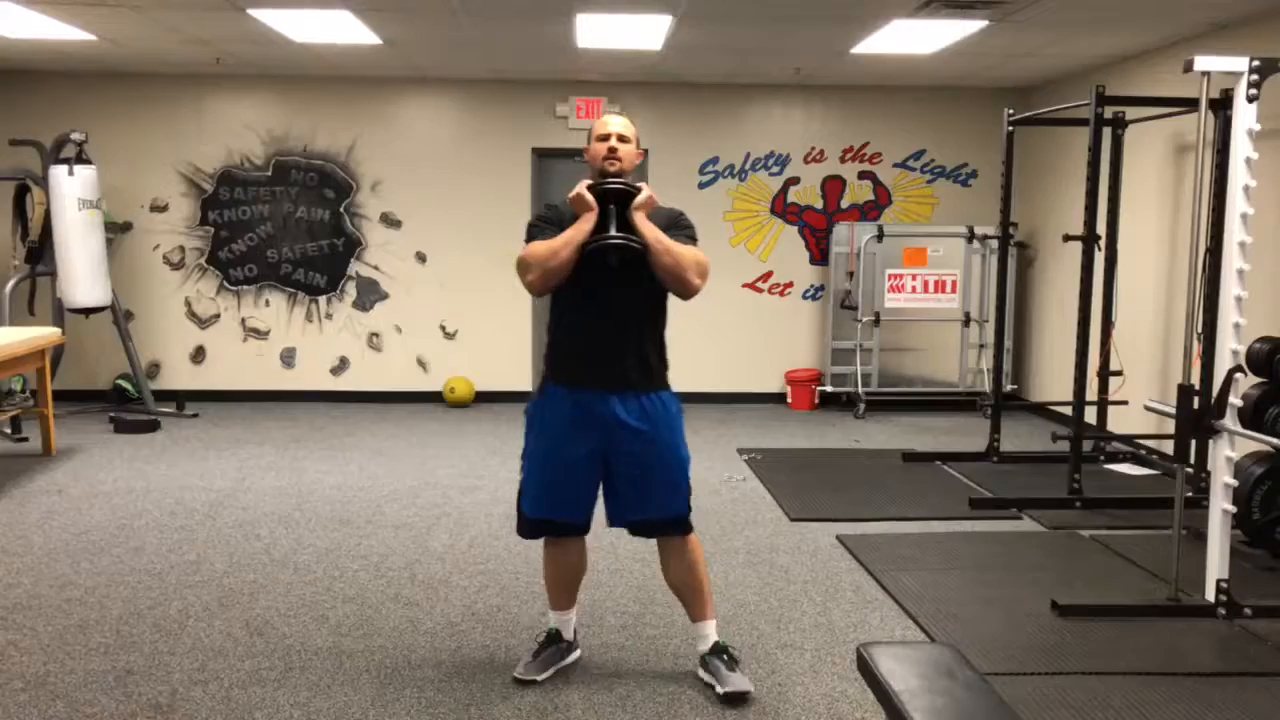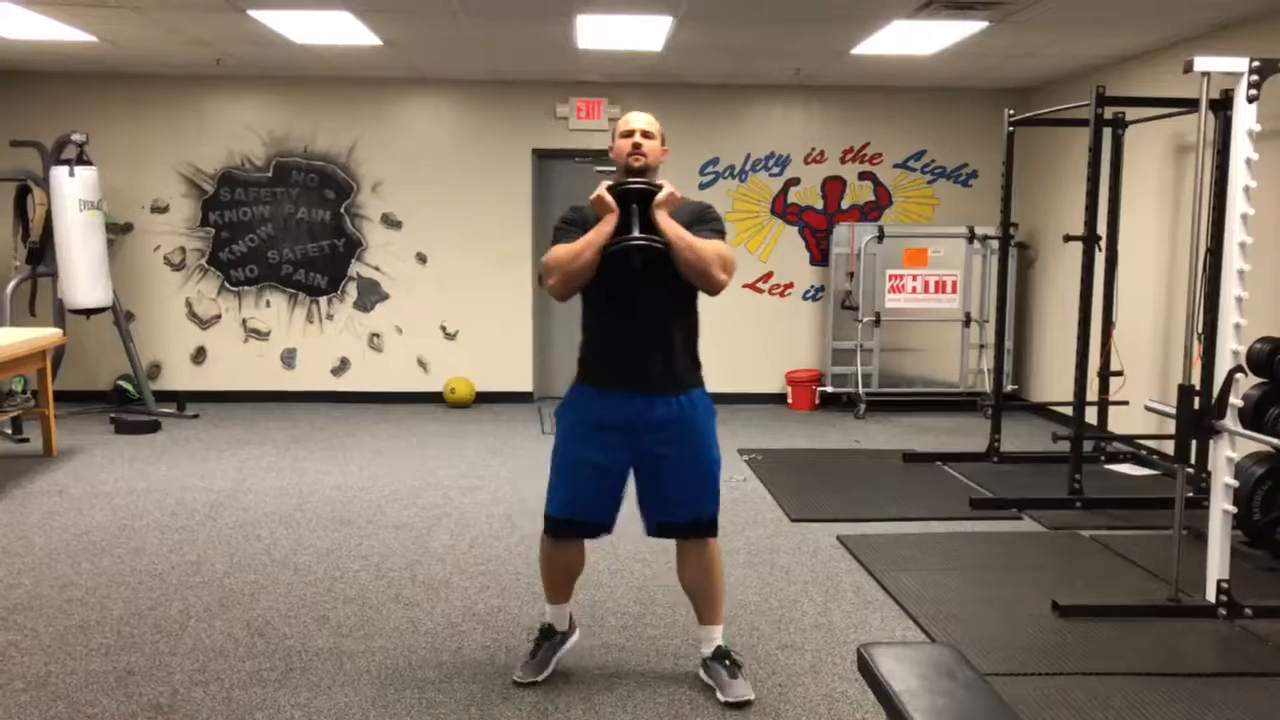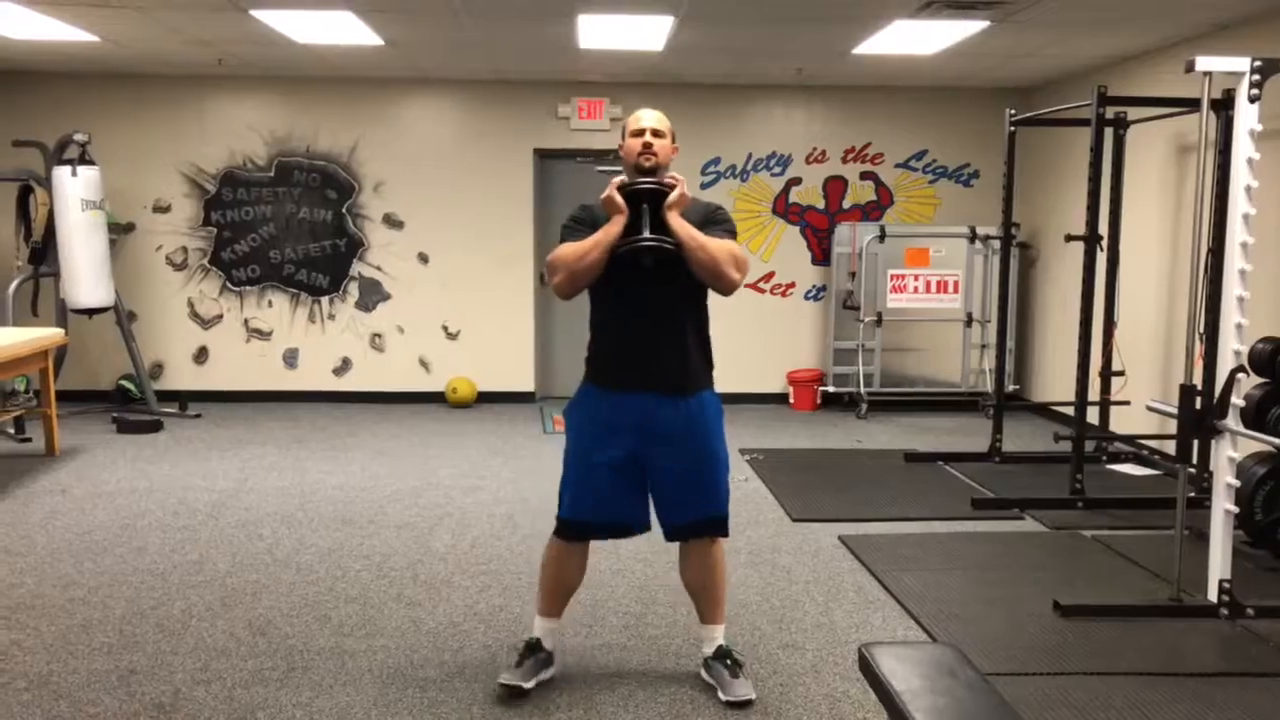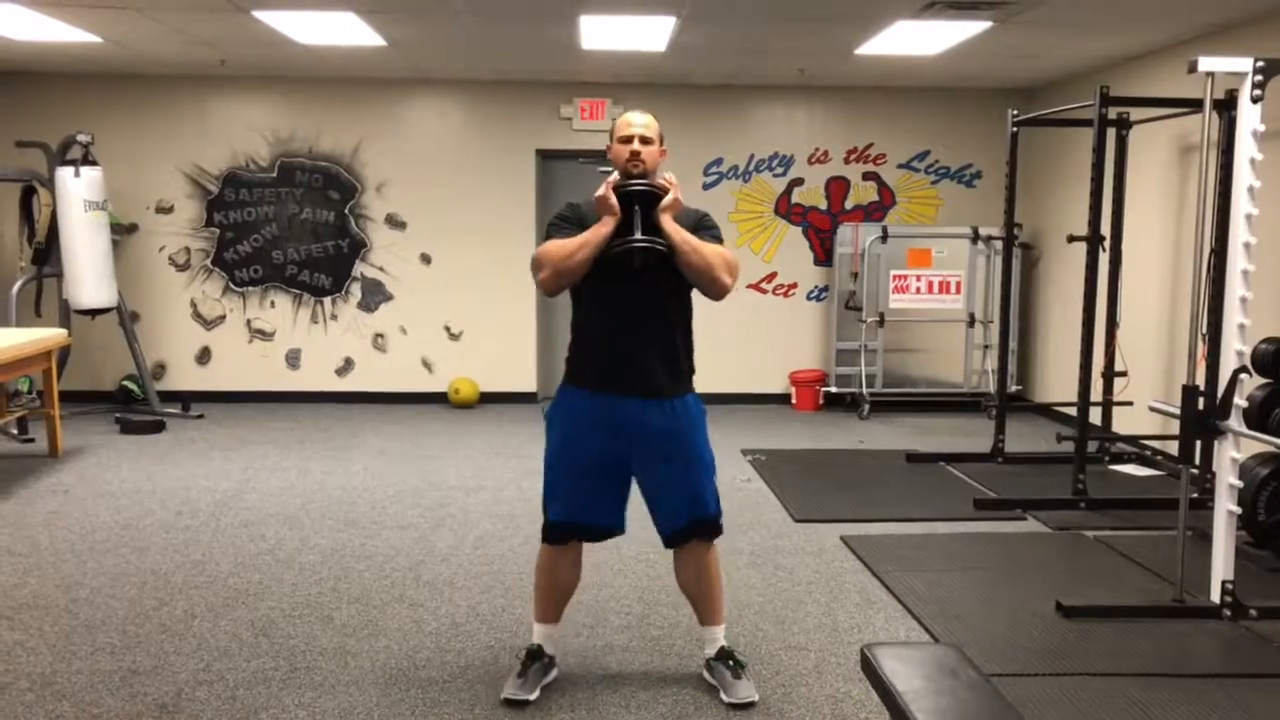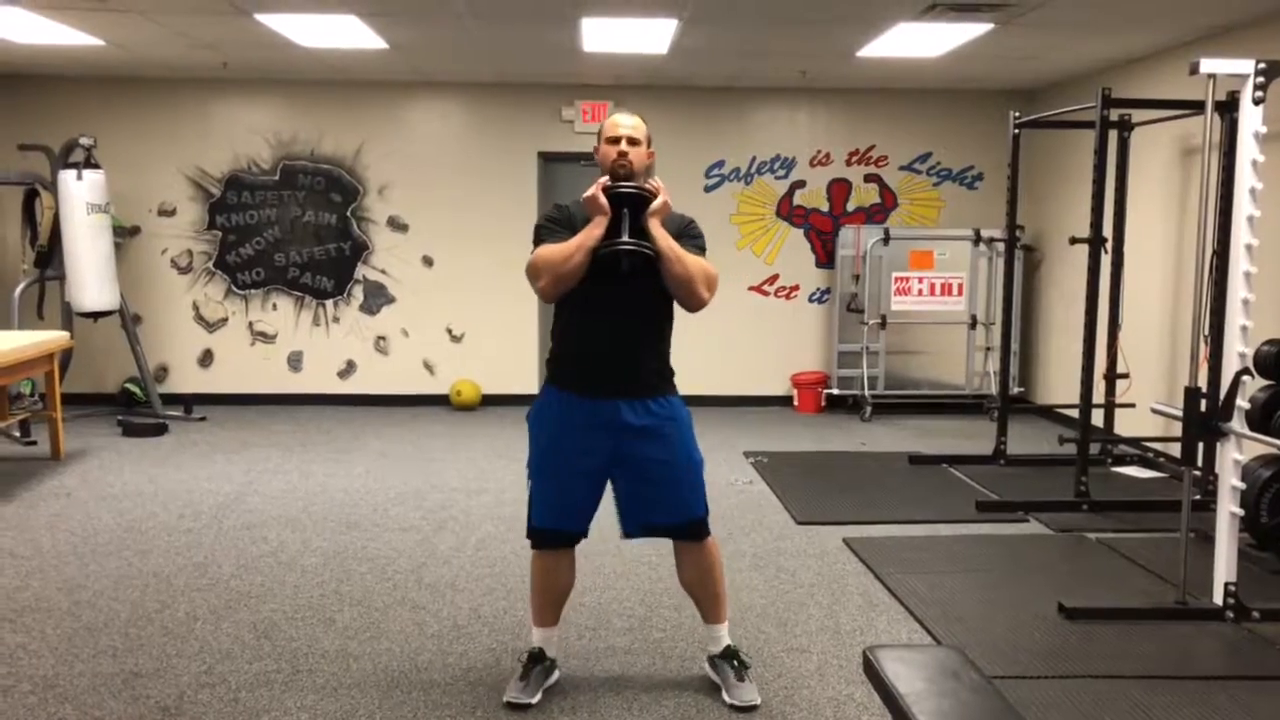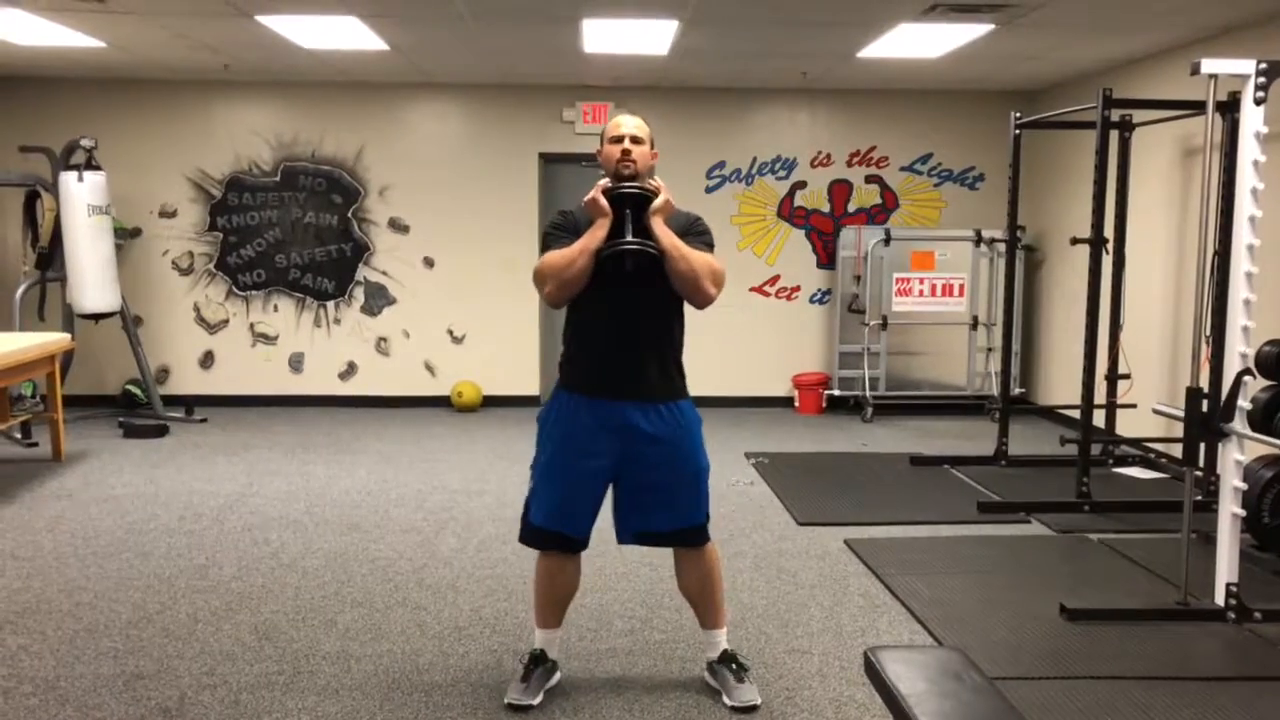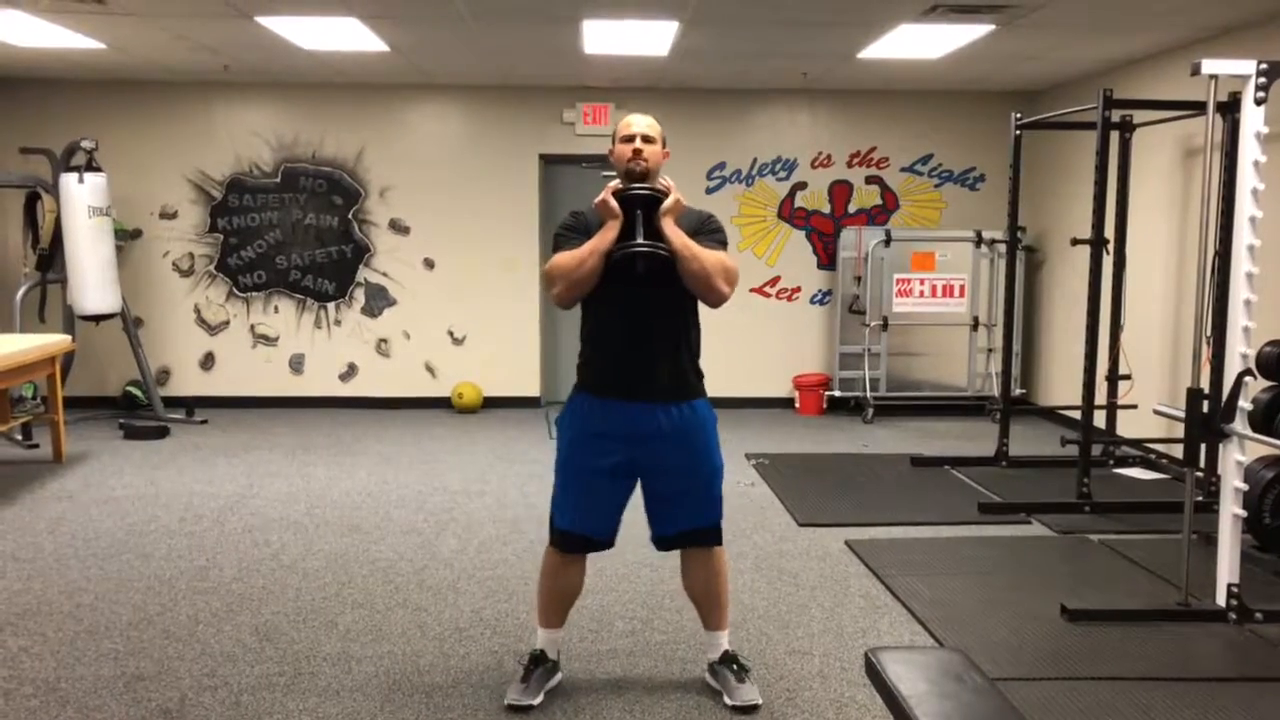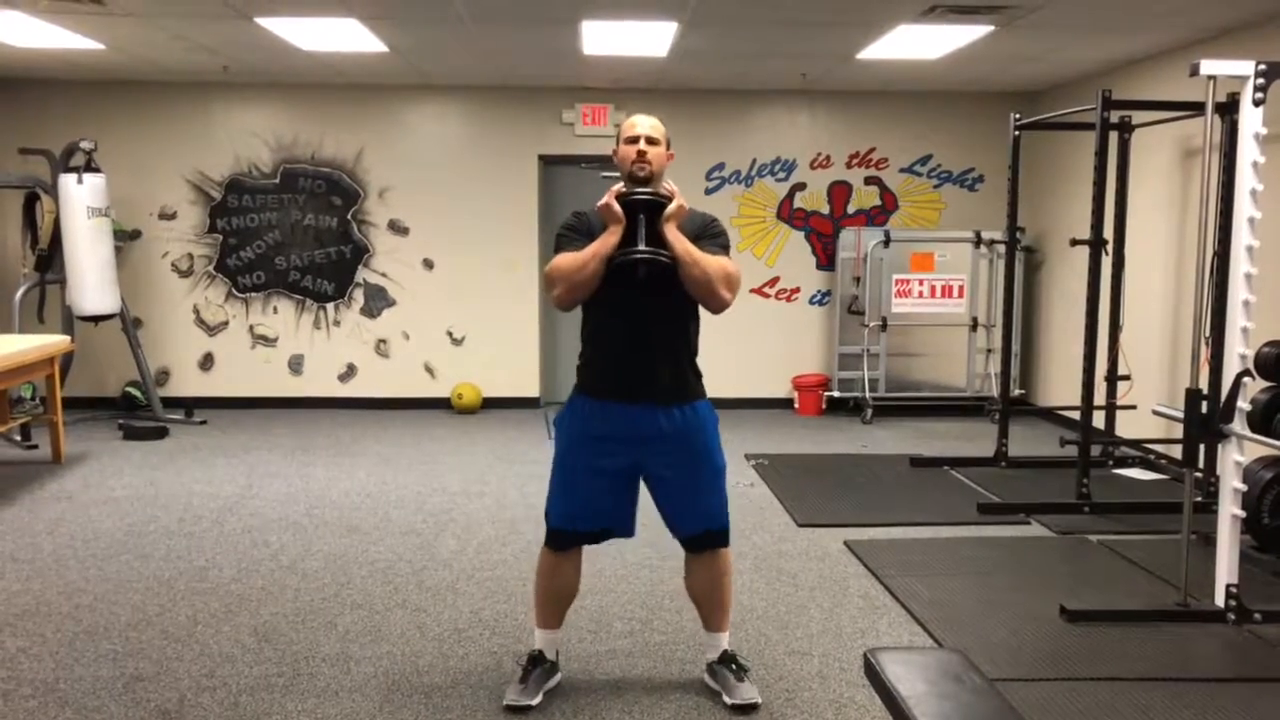
dt=0.2s
person 1, frame 1
left shoulder: (667, 219)
right shoulder: (556, 216)
left elbow: (690, 281)
right elbow: (536, 276)
left wrist: (640, 219)
right wrist: (587, 218)
left hip: (645, 398)
right hip: (566, 397)
left knee: (673, 524)
right knee: (557, 523)
left ankle: (711, 648)
right ankle: (564, 634)
person 1, frame 2
left shoulder: (695, 214)
right shoulder: (582, 216)
left elbow: (715, 276)
right elbow: (558, 282)
left wrist: (662, 217)
right wrist: (609, 220)
left hip: (677, 399)
right hip: (597, 398)
left knee: (697, 528)
right knee: (565, 523)
left ankle: (713, 652)
right ankle: (558, 626)
person 1, frame 3
left shoulder: (705, 214)
right shoulder: (592, 216)
left elbow: (729, 276)
right elbow: (562, 281)
left wrist: (674, 218)
right wrist: (618, 220)
left hip: (686, 400)
right hip: (605, 399)
left knee: (702, 529)
right knee: (574, 525)
left ankle: (715, 651)
right ankle: (542, 644)
person 1, frame 4
left shoulder: (693, 220)
right shoulder: (580, 215)
left elbow: (721, 282)
right elbow: (548, 277)
left wrist: (667, 220)
right wrist: (607, 220)
left hip: (669, 403)
right hip: (587, 400)
left knee: (694, 530)
right knee: (564, 530)
left ankle: (717, 652)
right ankle: (542, 650)
person 1, frame 5
left shoulder: (678, 226)
right shoulder: (565, 217)
left elbow: (698, 295)
right elbow: (546, 281)
left wrist: (654, 225)
right wrist: (597, 221)
left hip: (653, 406)
right hip: (571, 403)
left knee: (692, 528)
right knee: (552, 534)
left ankle: (721, 650)
right ankle: (542, 655)
person 1, frame 6
left shoulder: (685, 224)
right shoulder: (571, 221)
left elbow: (705, 291)
right elbow: (552, 288)
left wrist: (657, 224)
right wrist: (601, 224)
left hip: (664, 408)
right hip: (582, 407)
left knee: (691, 534)
right knee: (557, 537)
left ankle: (719, 655)
right ankle: (544, 656)
person 1, frame 7
left shoulder: (697, 222)
right shoulder: (582, 222)
left elbow: (718, 289)
right elbow: (562, 289)
left wrist: (668, 224)
right wrist: (612, 225)
left hip: (680, 408)
right hip: (597, 408)
left knee: (700, 535)
right knee: (570, 538)
left ankle: (720, 657)
right ankle: (545, 657)
person 1, frame 8
left shoulder: (700, 225)
right shoulder: (584, 223)
left elbow: (721, 295)
right elbow: (562, 292)
left wrist: (672, 230)
right wrist: (613, 230)
left hip: (680, 411)
right hip: (597, 410)
left knee: (707, 539)
right knee: (564, 536)
left ankle: (719, 656)
right ankle: (544, 656)
